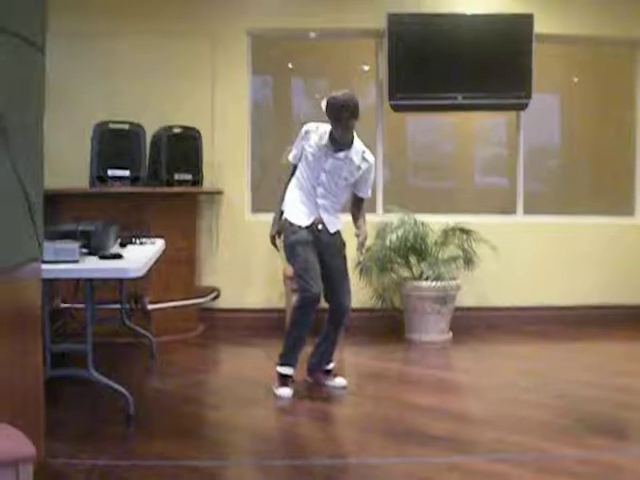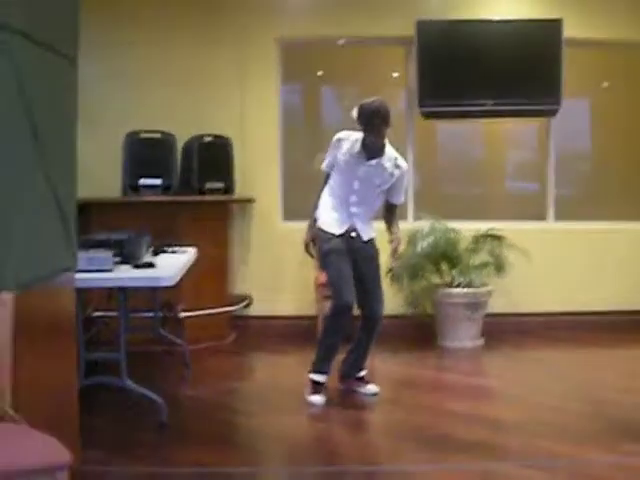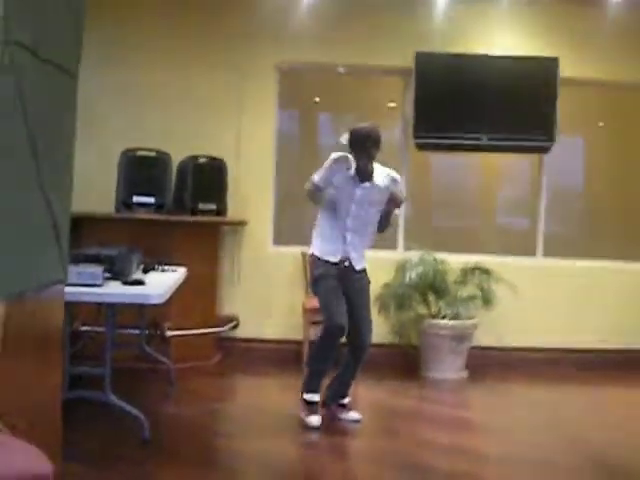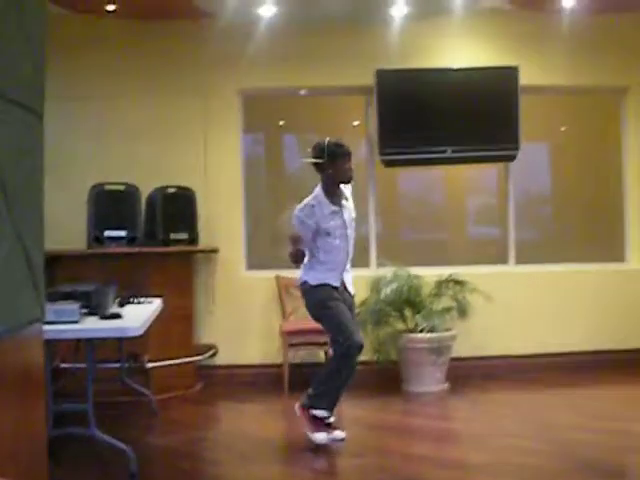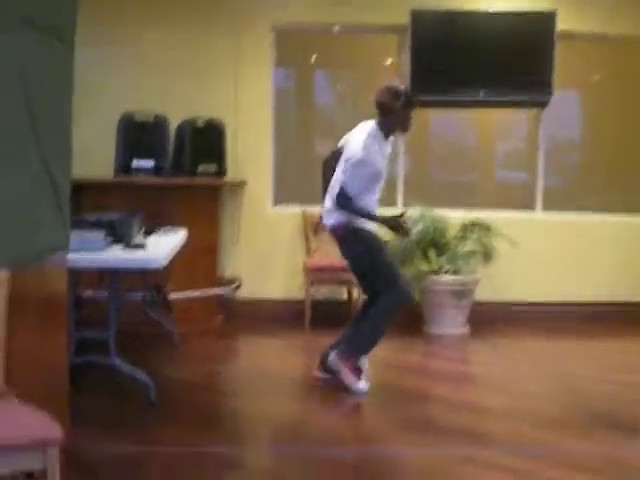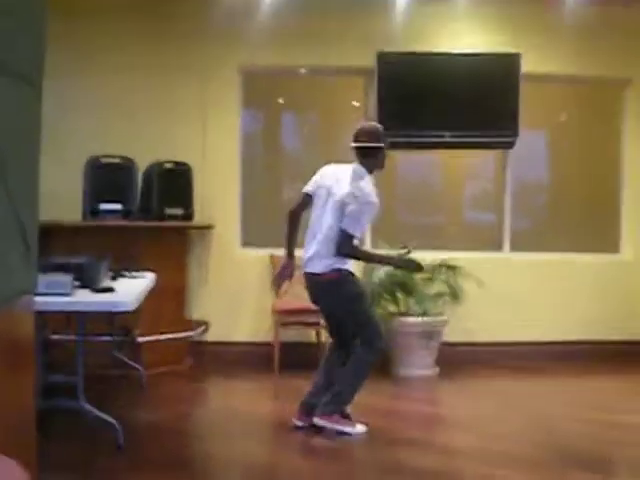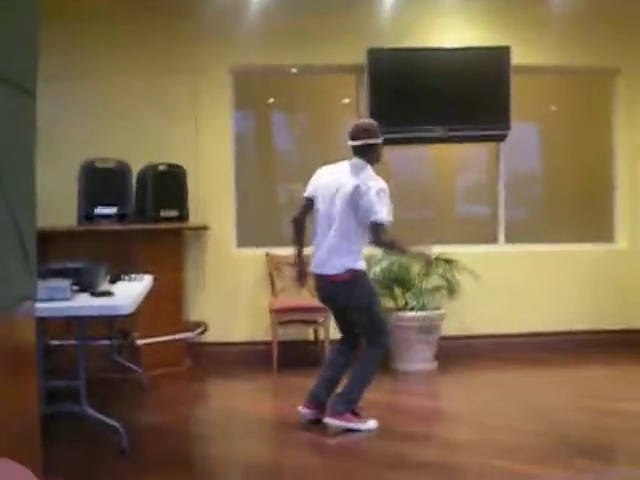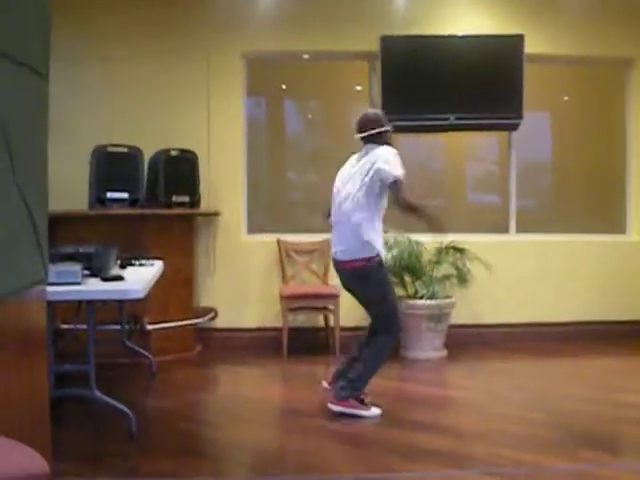
dt=0.4s
person 1, frame 1
left shoulder: (364, 161)
right shoulder: (309, 134)
left elbow: (357, 202)
right elbow: (293, 175)
left wrist: (361, 226)
right wrist: (278, 216)
left hip: (330, 230)
right hip: (297, 224)
left knee: (342, 304)
right knee: (311, 292)
left ankle: (320, 366)
right ankle: (285, 368)
person 1, frame 2
left shoulder: (397, 167)
right shoulder: (342, 143)
left elbow: (390, 209)
right elbow: (327, 184)
left wrist: (394, 232)
right wrist: (312, 224)
left hip: (363, 238)
right hip: (331, 232)
left knee: (374, 312)
right knee: (344, 301)
left ankle: (352, 372)
right ankle: (318, 376)
person 1, frame 3
left shoulder: (390, 181)
right shoulder: (337, 163)
left elbow: (382, 226)
right elbow: (312, 188)
left wrist: (394, 208)
right wrist: (322, 196)
left hip: (356, 265)
right hip: (326, 260)
left knee: (362, 338)
right knee: (337, 323)
left ankle: (336, 398)
right ankle: (310, 395)
person 1, frame 4
left shoulder: (346, 193)
right shoulder: (308, 210)
right elbow: (297, 257)
right wrist: (298, 252)
left hip: (343, 285)
right hip: (319, 288)
left knee: (346, 352)
right knee: (352, 343)
left ankle: (322, 412)
right ankle: (311, 405)
person 1, frame 5
left shoulder: (365, 128)
right shoulder: (371, 153)
left elbow: (331, 161)
right elbow: (344, 200)
left wrist: (327, 210)
right wrist: (384, 221)
left hip: (349, 226)
right hip: (350, 228)
left knee: (378, 294)
right knee: (398, 292)
left ankle: (332, 360)
right ankle: (347, 355)
person 1, frame 6
left shoulder: (329, 171)
right shoulder: (366, 196)
left elbow: (294, 212)
right elbow: (343, 248)
left wrist: (289, 258)
right wrist: (392, 262)
left hip: (311, 273)
right hip: (334, 275)
left knee: (344, 341)
right knee: (371, 342)
left ankle: (309, 408)
right ankle: (330, 408)
person 1, frame 7
left shoulder: (325, 173)
right shoulder: (374, 185)
left elbow: (298, 217)
right elbow: (379, 238)
left wrist: (301, 260)
right wrist: (412, 253)
left hip: (320, 274)
right hip: (347, 275)
left knee: (351, 338)
right knee: (377, 341)
left ankle: (316, 401)
right ankle: (341, 409)
person 1, frame 8
left shoulder: (350, 165)
right shoulder: (385, 156)
left elbow: (332, 212)
right elbow: (399, 193)
right wrist: (426, 215)
left hip: (341, 259)
right hip: (365, 259)
left knee: (382, 323)
right knee: (388, 329)
left ankle: (341, 379)
right ankle: (346, 394)
